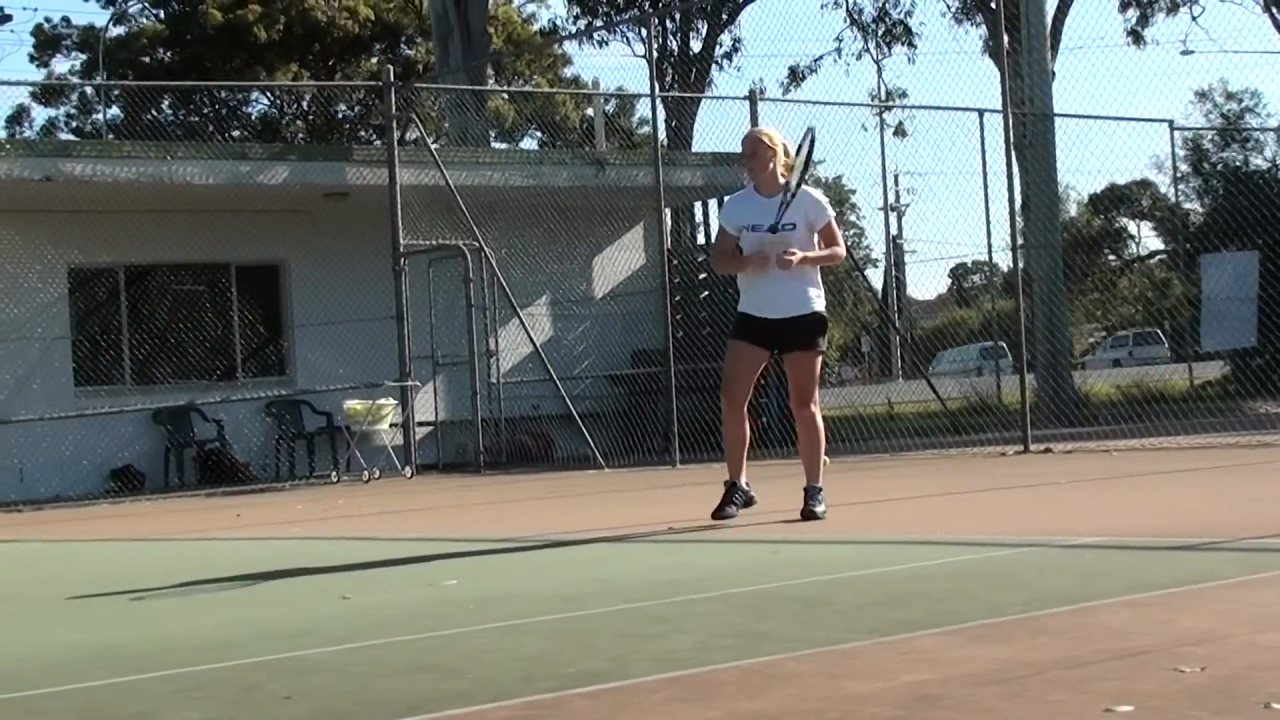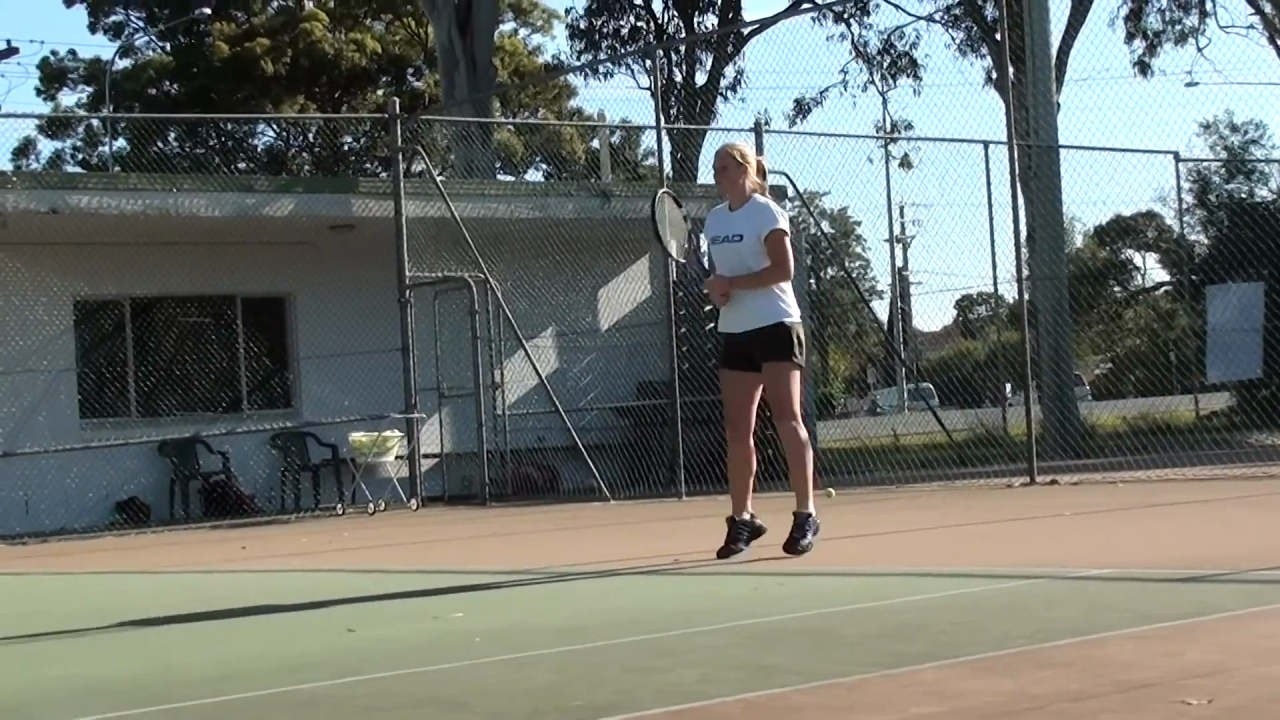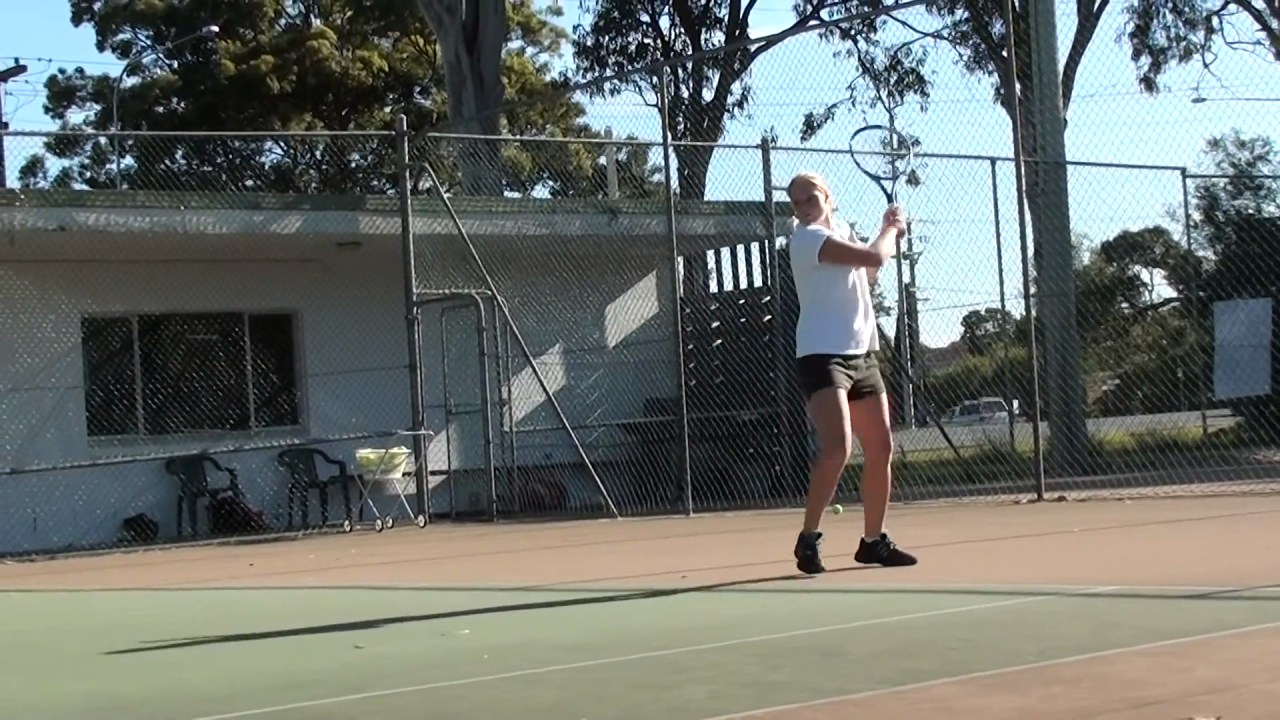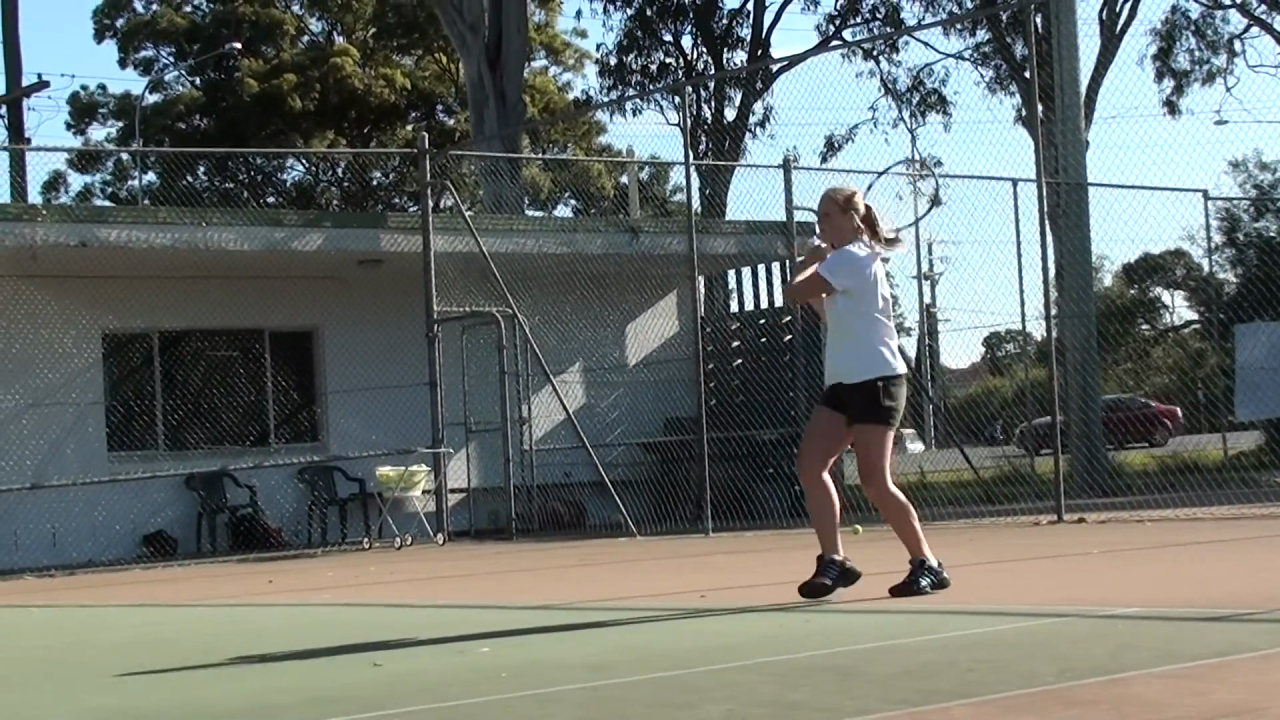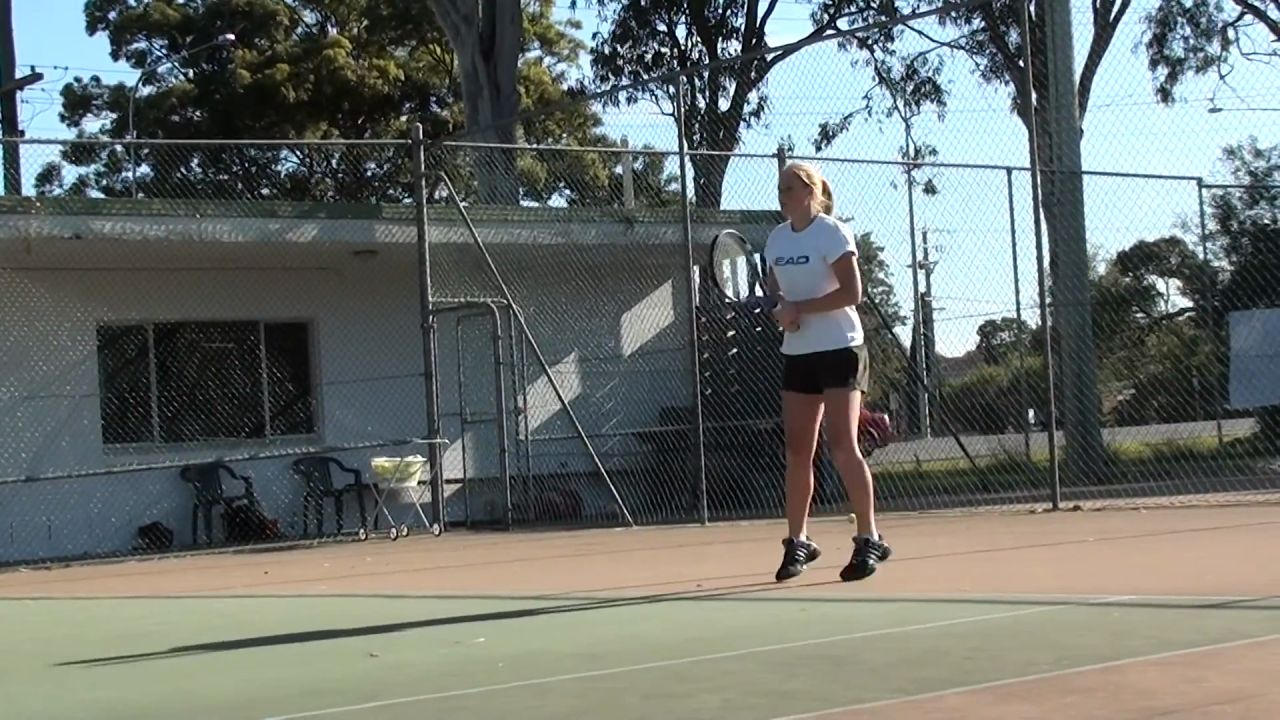
dt=1s
person 1, frame 1
left shoulder: (809, 199)
right shoulder: (735, 206)
left elbow: (839, 251)
right elbow: (719, 262)
left wrist: (803, 257)
right wrist: (749, 261)
left hip: (802, 313)
right hip: (753, 314)
left knee: (804, 405)
right knee: (731, 398)
left ankle: (814, 492)
right ankle: (737, 486)
person 1, frame 2
left shoulder: (767, 212)
right shoulder: (713, 219)
left elbow: (784, 269)
left wrist: (732, 282)
right wrist: (716, 289)
left hip: (775, 326)
right hip: (734, 332)
left knee: (786, 418)
right knee: (736, 429)
left ankle: (805, 517)
right ankle: (742, 519)
person 1, frame 3
left shoulder: (839, 229)
right shoulder: (808, 237)
left elbow: (866, 267)
right elbow: (872, 257)
left wrist: (889, 228)
right wrist: (889, 229)
left hip: (860, 354)
right hip: (822, 356)
left knee: (881, 451)
right knee: (835, 448)
left ankle: (873, 540)
right ankle: (809, 535)
person 1, frame 4
left shoulder: (853, 258)
right shoulder: (840, 262)
left elbow: (794, 292)
right elbow: (826, 311)
left wrist: (810, 264)
right wrist: (816, 263)
left hip: (876, 380)
right hip: (844, 383)
left knee: (875, 484)
right knee: (809, 466)
left ankle: (927, 565)
right ankle: (832, 562)
person 1, frame 5
left shoulder: (833, 232)
right shoulder: (777, 238)
left elbow: (851, 292)
left wrist: (799, 308)
right wrist: (780, 310)
left hip: (839, 351)
right hip: (797, 354)
left knee: (843, 447)
right knee: (796, 453)
left ankle: (869, 540)
right ankle: (797, 542)
